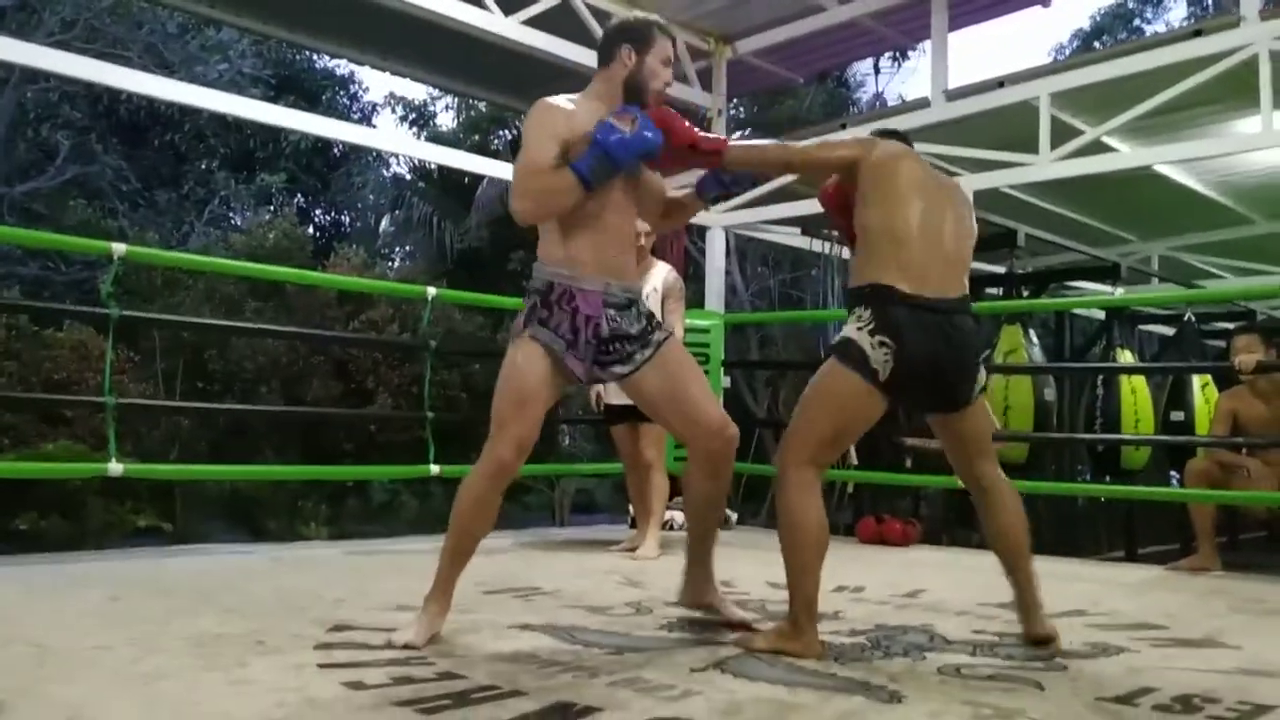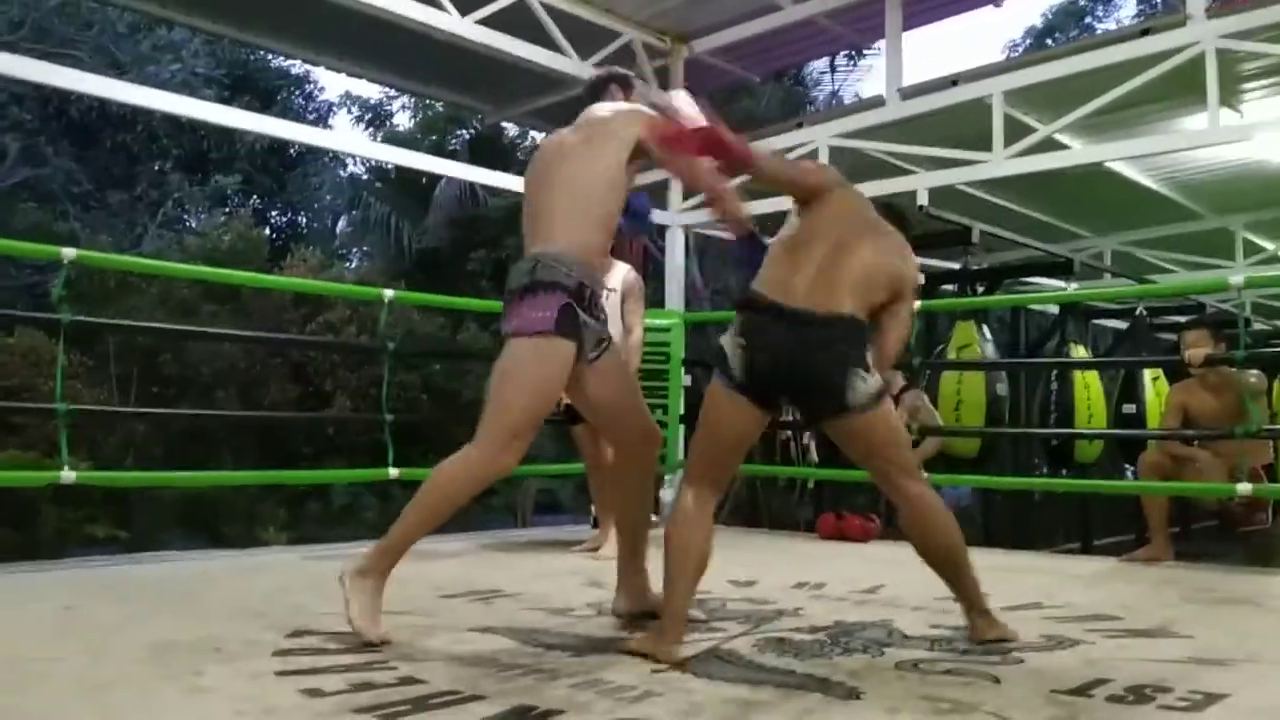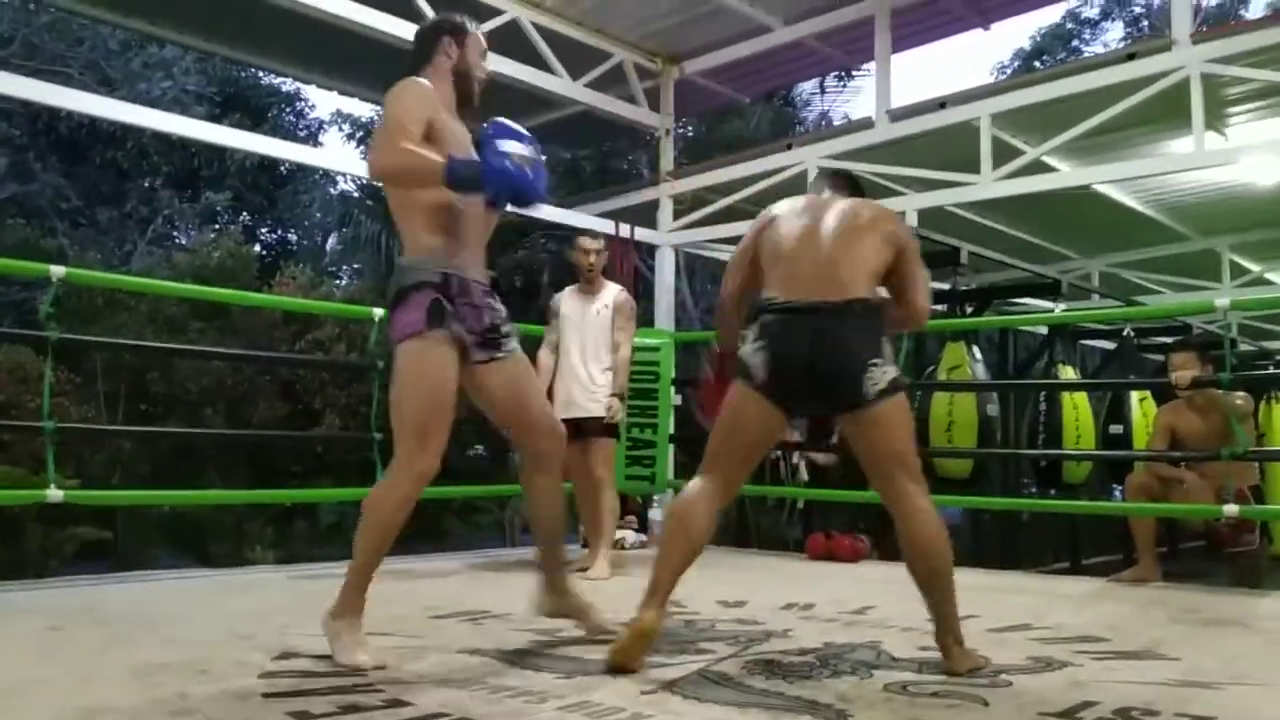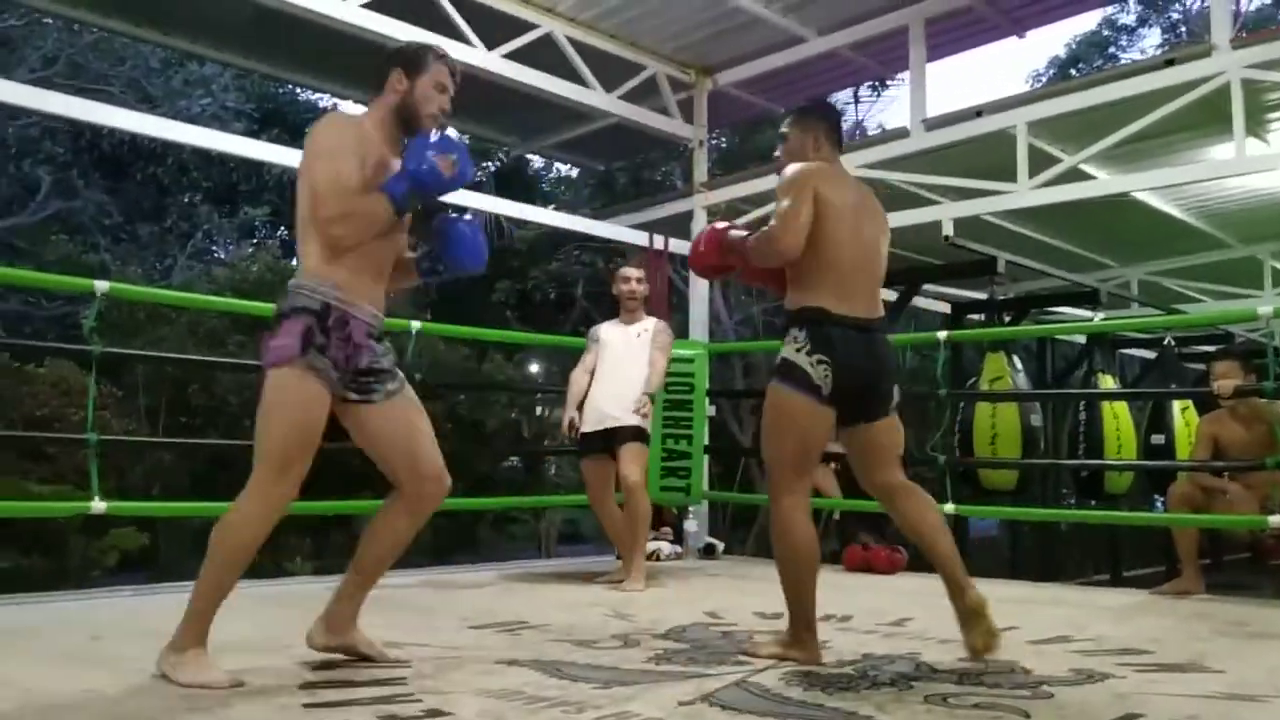
dt=0.4s
person 1, frame 1
left shoulder: (634, 127)
right shoulder: (555, 115)
left elbow: (665, 215)
right elbow: (525, 204)
left wrist: (709, 188)
right wrist: (598, 162)
left hip: (628, 313)
right hip: (559, 305)
left knee: (717, 437)
right knee: (503, 455)
left ankle: (699, 581)
right ankle: (437, 601)
person 1, frame 2
left shoulder: (555, 147)
right shoulder: (624, 117)
right elbow: (701, 174)
left wrist: (616, 219)
left hip: (577, 303)
right hip: (556, 295)
left knee: (642, 442)
right knee: (496, 453)
left ankle: (632, 587)
right ankle: (371, 570)
person 1, frame 3
left shoulder: (453, 125)
right shoulder: (415, 93)
right elbow: (384, 160)
left wrist: (500, 181)
right wrist: (476, 174)
left hip: (477, 301)
right hip: (432, 293)
left knee: (546, 442)
right knee: (417, 465)
left ankle: (556, 586)
right ankle: (346, 611)
person 1, frame 4
left shoulder: (399, 161)
right shoulder: (340, 132)
right elbow: (340, 232)
left wrist: (435, 255)
right wrist: (414, 186)
left hip: (367, 344)
right hip: (316, 327)
left knee: (429, 484)
right knee: (272, 492)
left ankle: (338, 621)
right ankle: (185, 643)
person 2, frame 1
left shoulder: (872, 153)
right shoulder: (956, 197)
left elbow: (789, 156)
left wrist: (700, 144)
left hip: (887, 326)
right hip: (957, 331)
left knee: (796, 464)
right knee: (983, 473)
left ankle: (800, 628)
right ankle: (1031, 612)
person 2, frame 2
left shoulder: (830, 189)
right shoulder: (903, 264)
left elbow: (784, 172)
right elbow: (884, 356)
left hip: (763, 341)
right hip: (835, 348)
left knee: (700, 487)
right knee: (907, 484)
left ankle: (668, 631)
right ankle: (980, 616)
person 2, frame 3
left shoulder: (776, 213)
right shoulder: (888, 222)
left elbow: (730, 296)
right elbow: (916, 312)
left wrist: (721, 360)
left hip: (778, 337)
right hip: (853, 341)
left knee: (712, 481)
right knee: (909, 494)
left ankle: (649, 614)
right ankle: (953, 645)
person 2, frame 4
left shoulder: (804, 177)
right shoulder: (871, 205)
left elbow: (784, 246)
left wrist: (731, 246)
right wrist: (764, 271)
left hip: (816, 343)
right hip: (873, 347)
left knee: (787, 491)
right knee: (891, 483)
left ankle: (801, 637)
right ankle: (965, 597)
person 3, frame 1
left shoulder: (667, 277)
left elbow: (676, 333)
right wrist: (596, 377)
right hip: (616, 386)
left knee: (651, 460)
right knee: (631, 462)
left ankle: (653, 534)
right ankle: (640, 529)
person 3, frame 2
left shoulder: (627, 278)
left elbow: (635, 332)
left wrist: (629, 378)
left knee: (612, 459)
right knee: (592, 462)
left ankle: (615, 535)
right ankle: (603, 530)
person 3, frame 3
left shoulder: (618, 297)
right shoulder: (560, 300)
left elbow: (623, 349)
right elbow: (549, 350)
left wrist: (618, 394)
right wrist: (539, 395)
left hip: (600, 402)
right hip: (565, 404)
left knee: (601, 477)
right knee: (579, 480)
left ankle: (603, 555)
right ankle: (592, 549)
person 3, frame 4
left shoulder: (658, 329)
right shoulder: (599, 331)
left elbow: (658, 366)
right elbow: (583, 370)
left wrist: (648, 395)
right wrist: (571, 408)
left hip: (630, 415)
right hip: (594, 419)
left knee: (632, 481)
right knee: (599, 496)
left ankle: (638, 567)
right ankle: (628, 562)
person 4, frame 1
right shoulder: (1230, 400)
right elbow: (1212, 448)
right wrist: (1246, 462)
right hip: (1257, 479)
right knee: (1197, 467)
right ankle: (1207, 553)
person 4, frame 2
left shoulder: (1249, 379)
right shoulder: (1181, 393)
left elbow: (1255, 388)
right elbow: (1164, 440)
left wrist: (1212, 364)
right wrist: (1198, 454)
left hip: (1252, 473)
right hip: (1211, 472)
right knee: (1150, 459)
right ankle: (1160, 544)
person 4, frame 3
left shoulder: (1237, 401)
right shoulder: (1168, 414)
left elbow: (1240, 410)
right elbow: (1151, 461)
left wrist: (1200, 386)
right wrist: (1185, 477)
left hip: (1241, 495)
right hip: (1199, 493)
right knee: (1137, 480)
right ankle: (1148, 565)
person 4, frame 4
right shoulder: (1211, 424)
right elbow: (1194, 471)
left wrist: (1241, 394)
right wrist: (1228, 487)
right hip: (1239, 501)
right knee: (1180, 491)
right ankle: (1191, 577)
